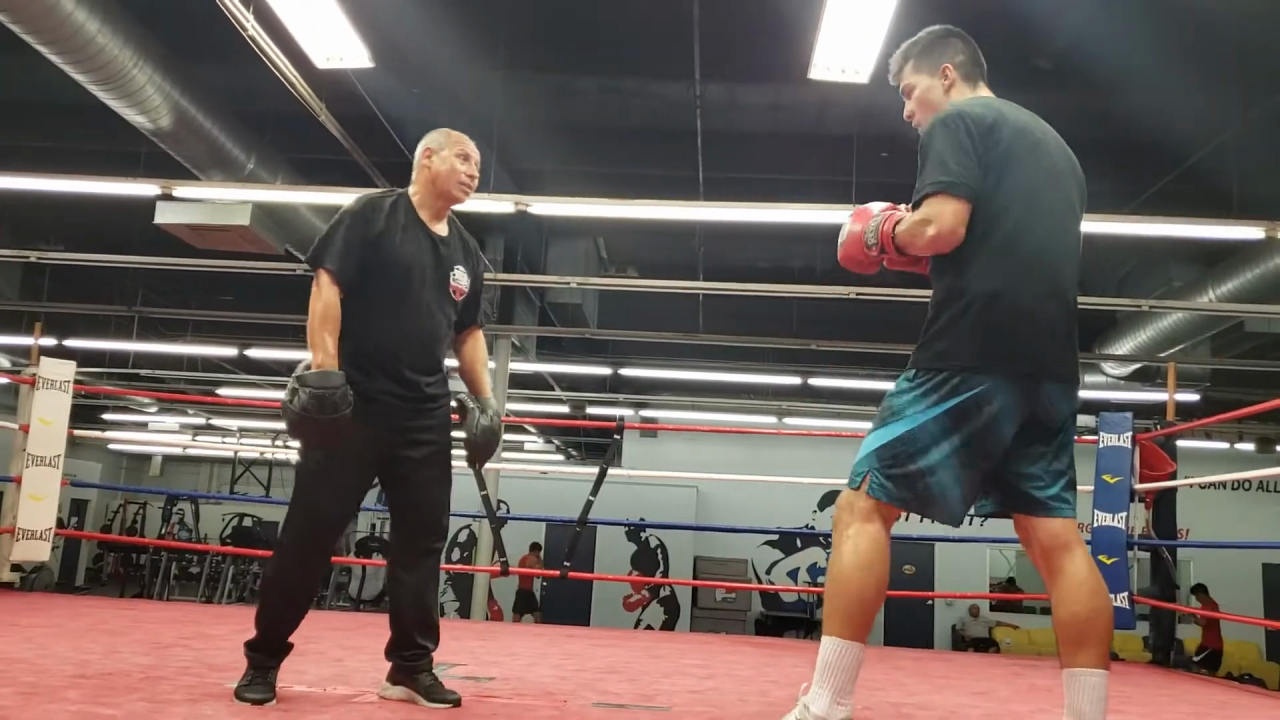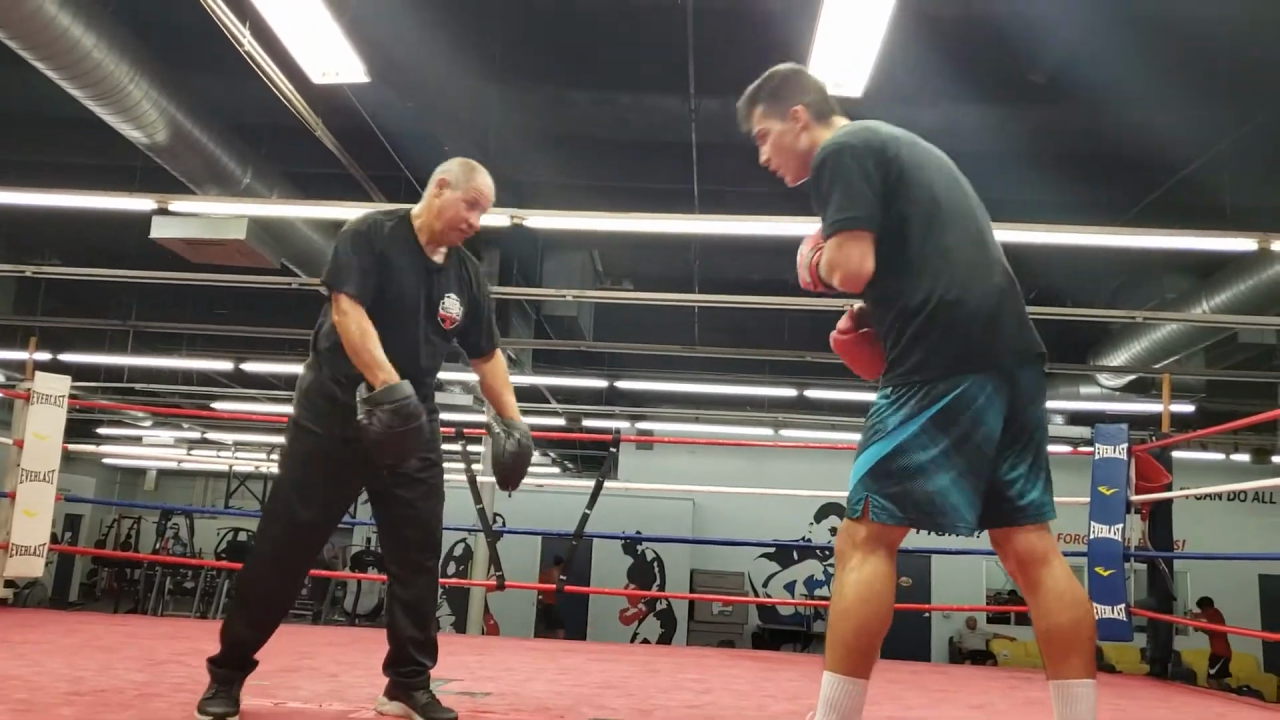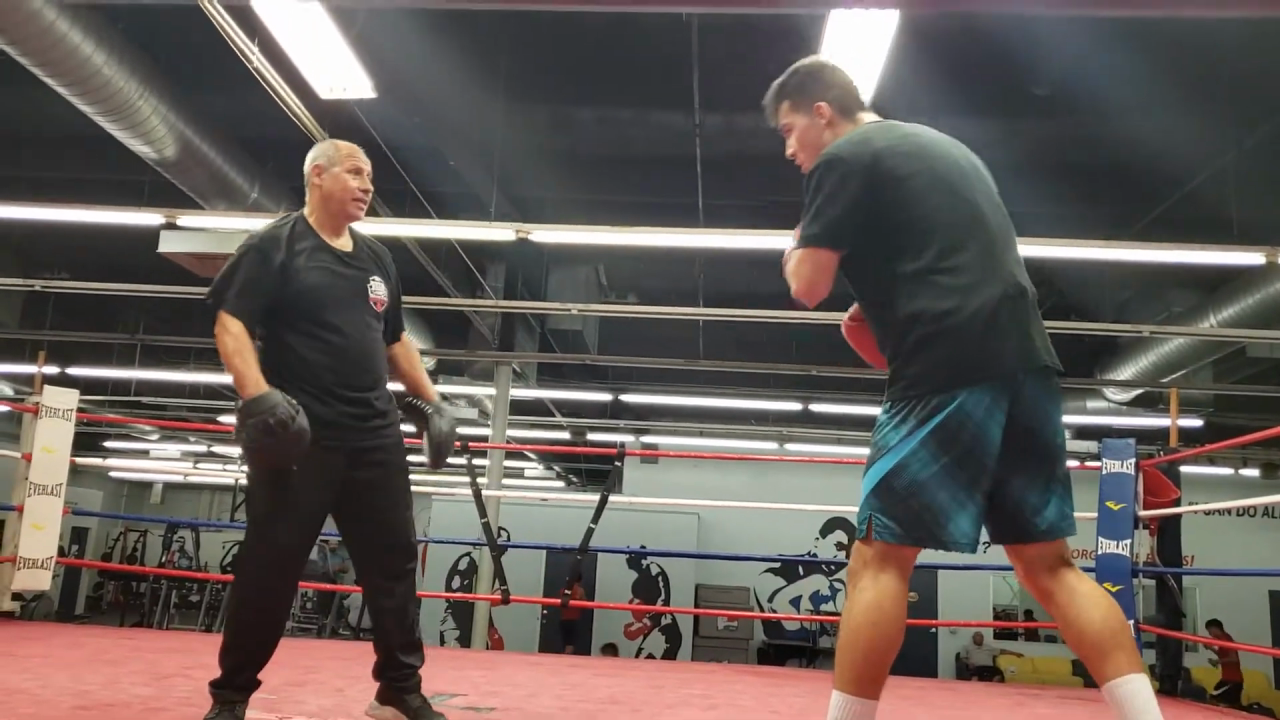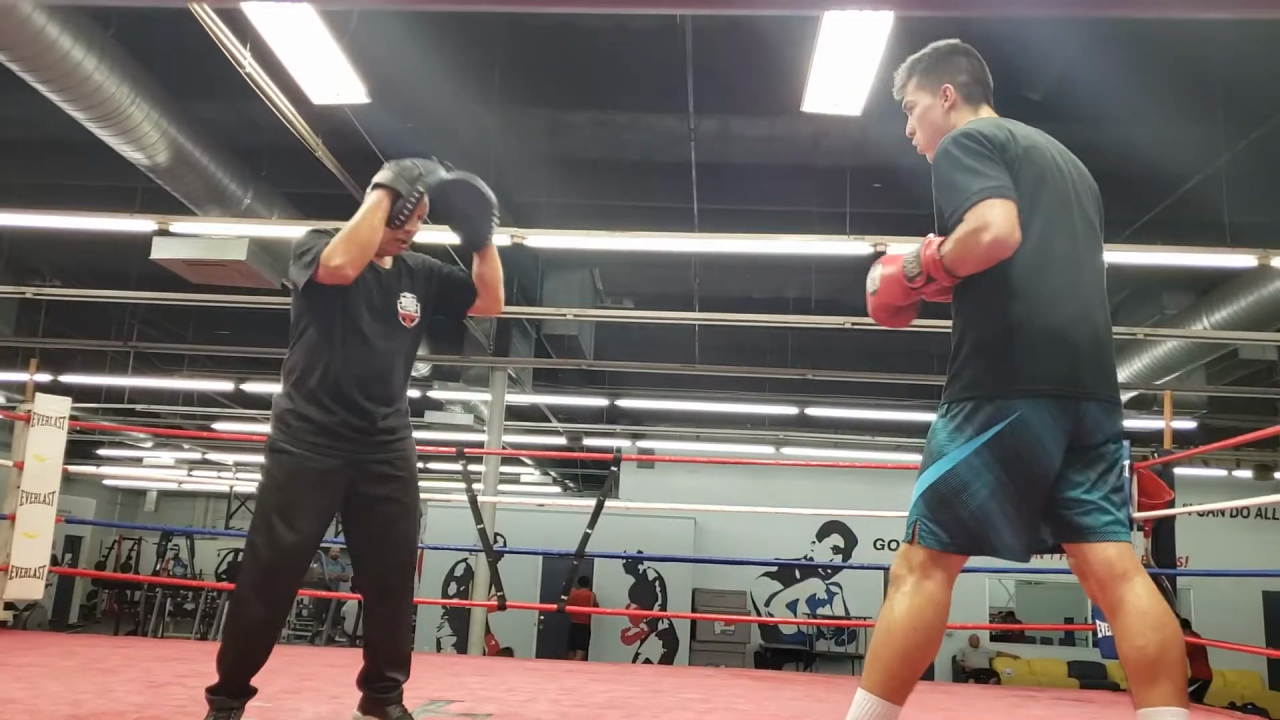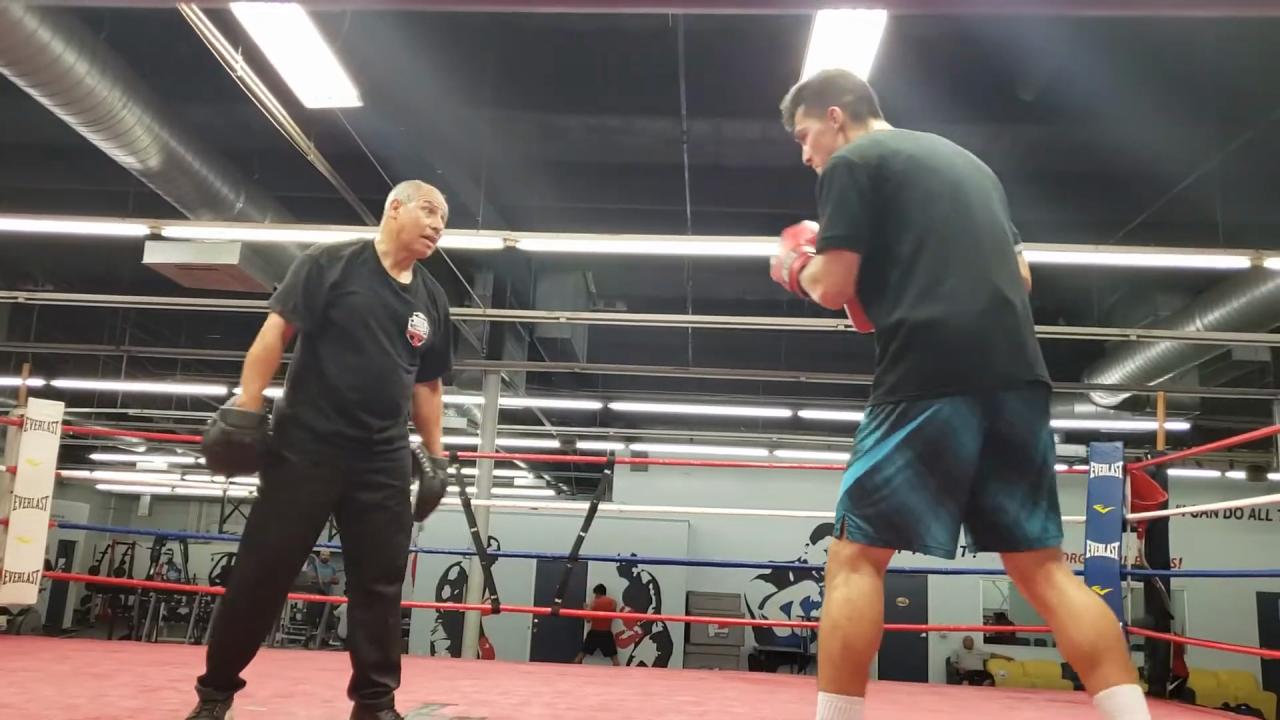
dt=0.5s
person 1, frame 1
left shoulder: (957, 123)
right shoulder: (1057, 147)
left elbow: (941, 227)
left wrist: (883, 237)
left hip: (969, 356)
right hip: (1048, 364)
left knee: (864, 508)
right knee: (1056, 542)
person 1, frame 2
left shoulder: (843, 151)
right shoulder: (907, 147)
left elbow: (852, 268)
left wrist: (816, 263)
right wrist: (877, 316)
left hip: (944, 364)
right hip: (1009, 357)
left knee: (866, 538)
right knee: (1030, 547)
person 1, frame 3
left shoulder: (844, 161)
right shoulder: (947, 148)
left elbow: (807, 283)
left wrist: (799, 260)
left hip: (946, 375)
right hip: (1025, 365)
left knee: (880, 558)
right knee: (1049, 567)
person 1, frame 4
left shoulder: (969, 142)
right shoulder: (1068, 163)
left elbow: (996, 232)
left wrist: (924, 268)
left hip: (1003, 386)
right hip: (1088, 388)
left knee: (923, 565)
right knee: (1115, 571)
person 1, frame 5
left shoulder: (853, 161)
right shoulder: (966, 162)
left elbow: (831, 288)
left wrist: (794, 266)
left hip: (928, 380)
right hip: (1015, 377)
left knee: (855, 558)
right knee: (1042, 569)
person 2, frame 1
left shoulder: (465, 250)
right shoulder: (371, 214)
left elbow: (468, 332)
right elbow: (327, 285)
left wrist: (483, 400)
right wrist: (323, 367)
left hip: (425, 412)
right hip: (353, 401)
left knee: (422, 536)
right knee: (312, 527)
left ankle: (411, 666)
right ankle: (264, 659)
person 2, frame 2
left shoulder: (467, 275)
right shoulder: (370, 236)
left elbow: (486, 354)
right elbow: (348, 311)
left wrist: (512, 424)
right wrist: (388, 386)
left hip: (411, 426)
right hip: (333, 416)
left knee: (418, 554)
right knee: (285, 544)
right ankle: (228, 671)
person 2, frame 3
left shoulder: (378, 258)
right shoulder: (274, 247)
left elbow: (394, 339)
right elbow: (229, 323)
left wrist: (428, 404)
right wrist: (258, 395)
left hip: (374, 434)
right hip: (295, 433)
left knee: (393, 560)
right knee: (270, 566)
person 2, frame 4
left shoulder: (420, 273)
right shoulder: (317, 244)
left elbow: (489, 302)
right elbow: (342, 266)
left wrist: (480, 236)
right wrist: (385, 190)
left hip: (386, 446)
right hip: (309, 439)
left knee: (392, 574)
right knee: (272, 568)
person 2, frame 5
left shoulder: (431, 298)
right shoulder: (330, 264)
left elbow: (427, 383)
right elbow: (277, 330)
left wrist: (435, 455)
right wrist: (246, 406)
left hip: (384, 458)
right hip: (306, 447)
left knee: (381, 583)
right knee: (263, 571)
